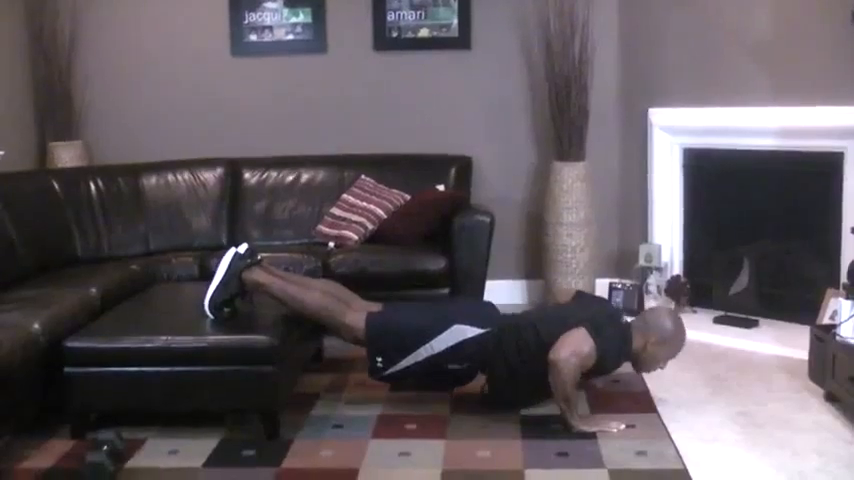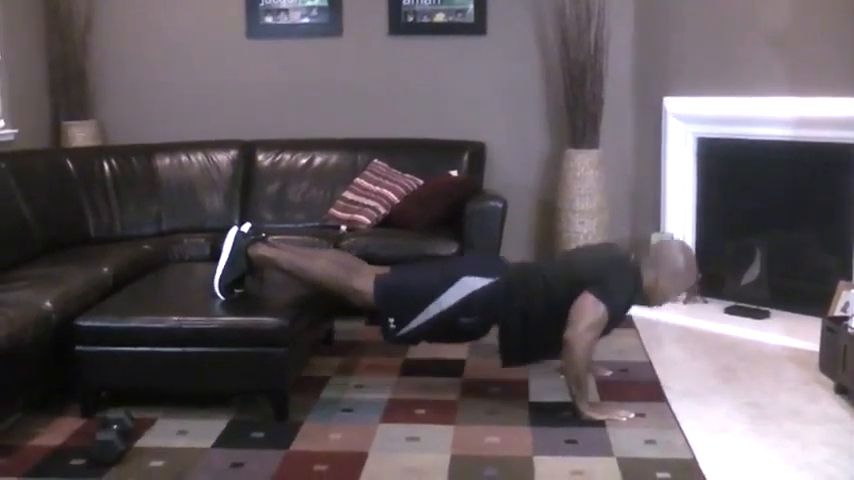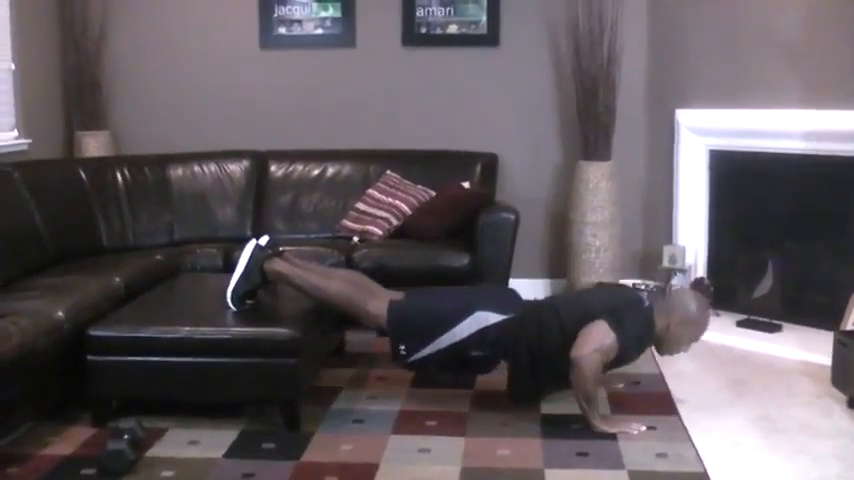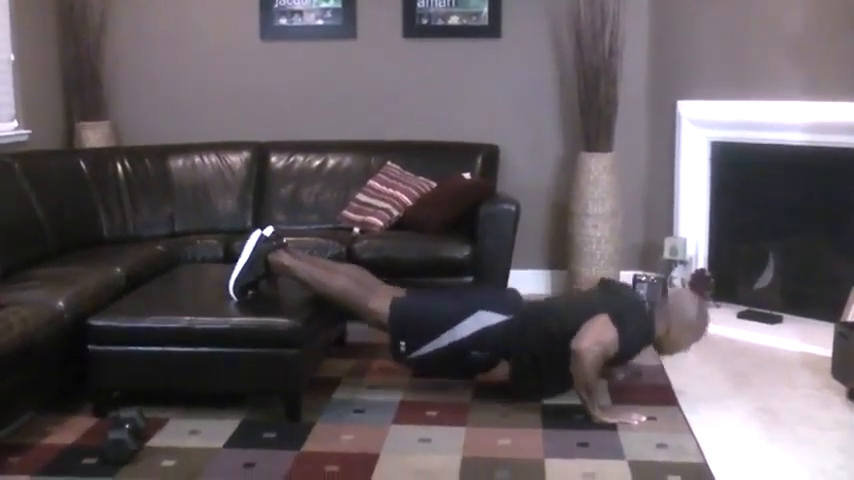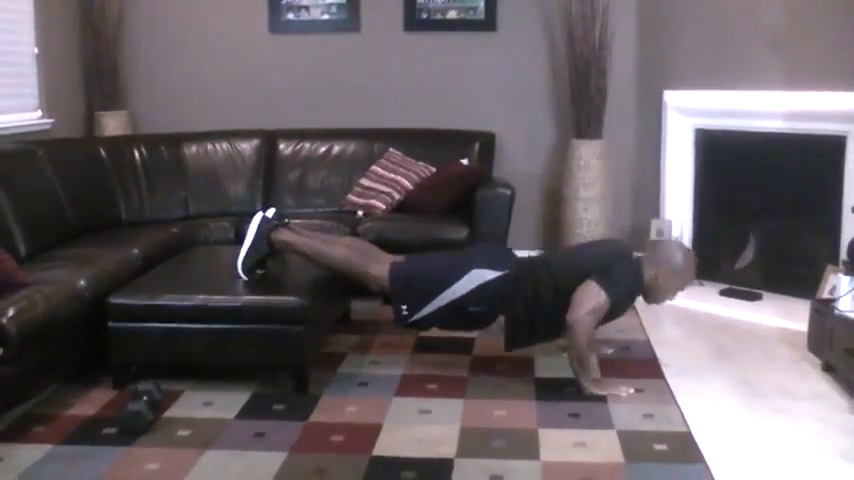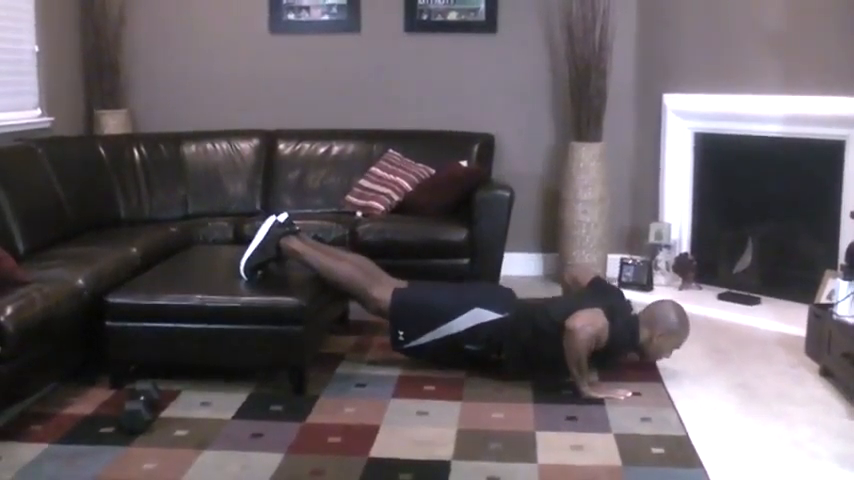
dt=0.7s
person 1, frame 1
left shoulder: (606, 315)
right shoulder: (612, 343)
left elbow: (562, 300)
right elbow: (562, 358)
right wrist: (575, 417)
left hip: (478, 325)
right hip: (470, 343)
left knee: (360, 312)
right knee: (353, 323)
left ankle: (251, 267)
right ankle: (247, 276)
person 1, frame 2
left shoulder: (618, 262)
right shoulder: (622, 282)
right elbow: (577, 335)
left wrist: (579, 365)
right wrist: (585, 404)
left hip: (487, 280)
right hip: (482, 294)
left knee: (369, 276)
right knee: (364, 289)
left ankle: (258, 245)
right ankle: (254, 251)
person 1, frame 3
left shoulder: (630, 302)
right shoulder: (635, 326)
right elbow: (583, 356)
left wrist: (596, 374)
right wrist: (597, 417)
left hip: (500, 313)
right hip: (492, 328)
left knee: (382, 300)
right knee: (376, 311)
left ankle: (273, 257)
right ankle: (268, 266)
person 1, frame 4
left shoulder: (631, 305)
right shoulder: (635, 326)
left elbow: (585, 291)
right elbow: (584, 349)
right wrist: (598, 408)
left hip: (501, 313)
right hip: (493, 330)
left knee: (385, 296)
right knee: (379, 308)
left ankle: (278, 250)
right ankle: (273, 259)
person 1, frame 5
left shoulder: (620, 258)
right shoulder: (624, 278)
right elbow: (578, 317)
left wrist: (584, 345)
right wrist: (589, 380)
left hip: (496, 272)
right hip: (489, 285)
left knee: (384, 264)
right knee: (379, 275)
left ankle: (279, 228)
right ankle: (275, 236)
person 1, frame 6
left shoulder: (615, 303)
right shoulder: (621, 329)
left elbow: (578, 273)
right elbow: (578, 328)
right wrist: (586, 384)
left hip: (494, 307)
right hip: (488, 327)
left knee: (387, 289)
right knee: (381, 298)
left ankle: (289, 236)
right ankle: (285, 242)
